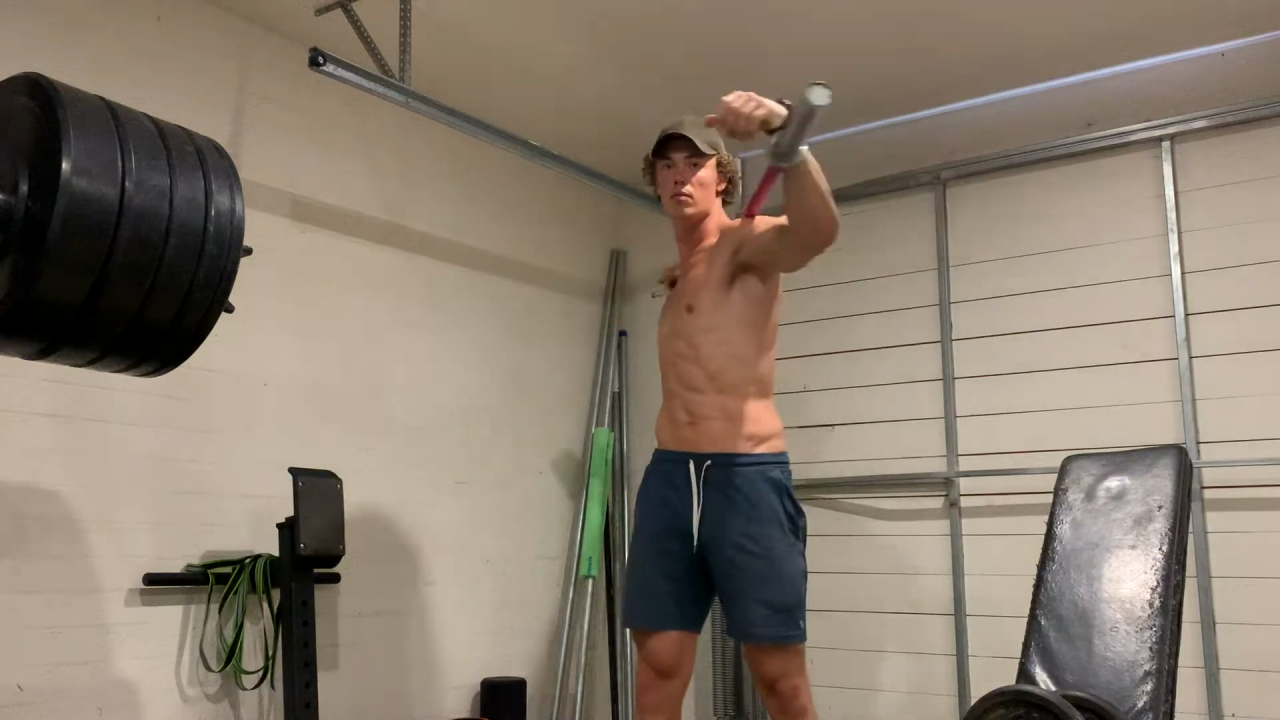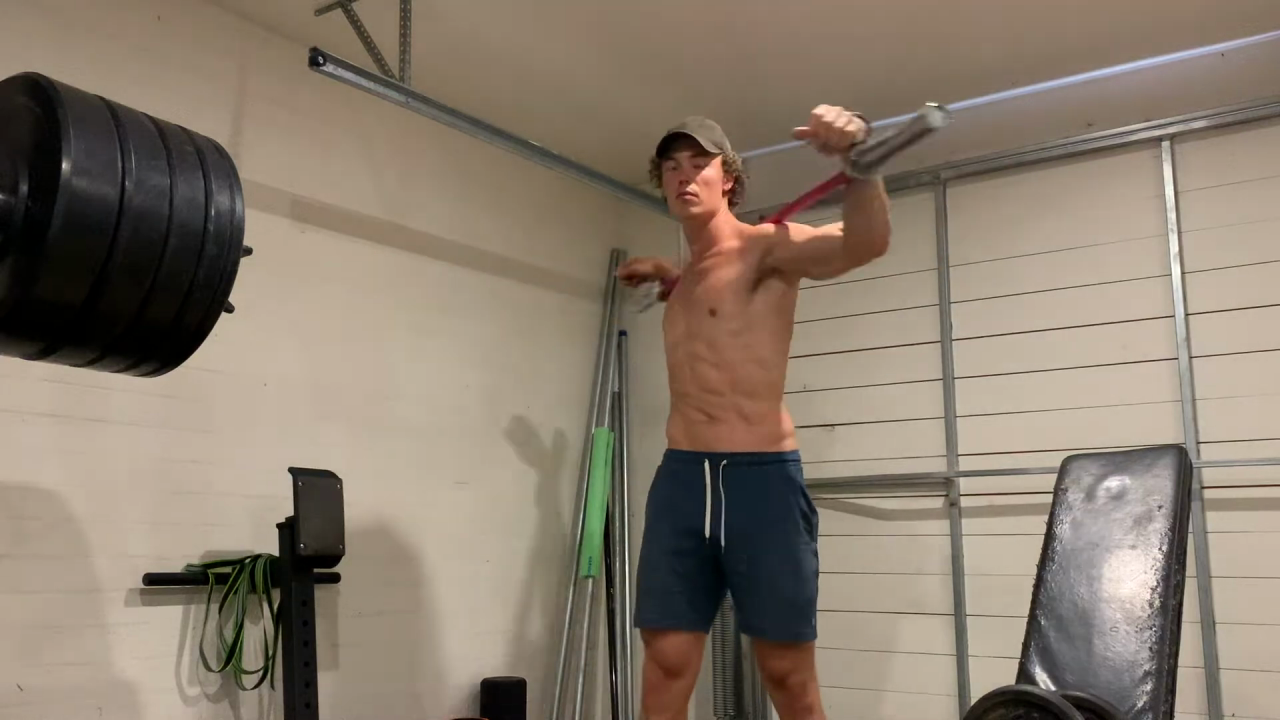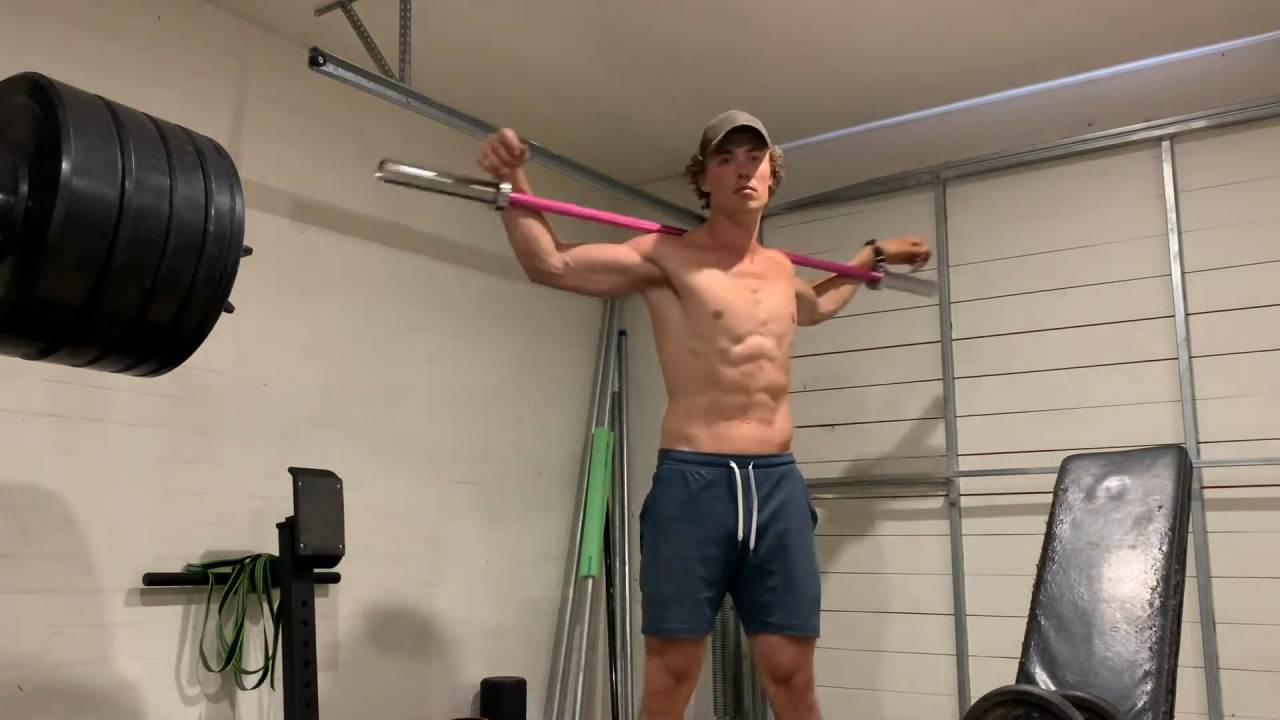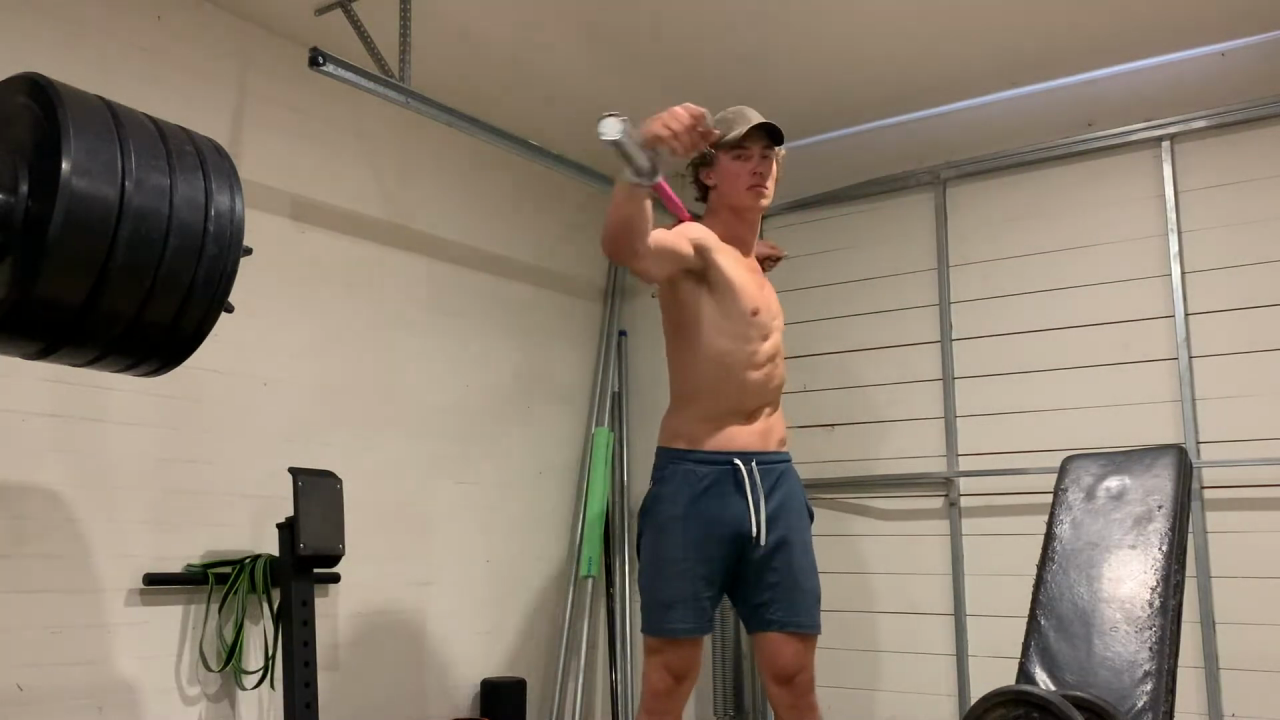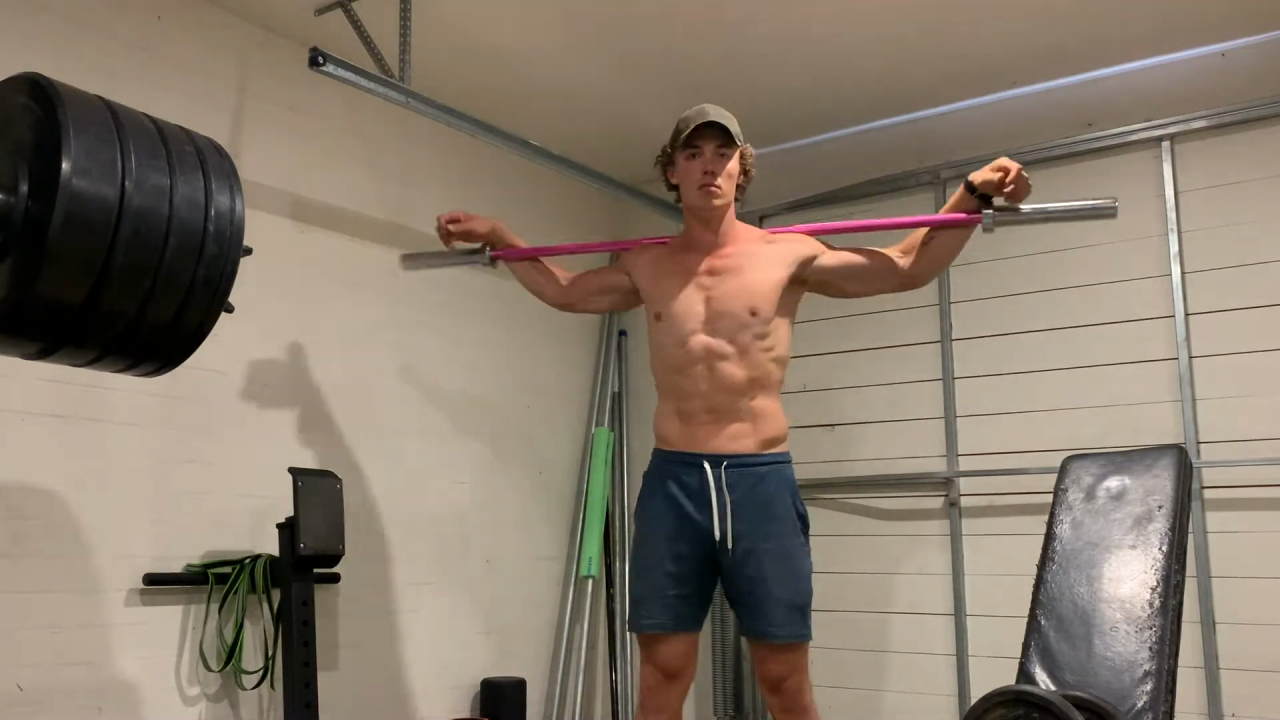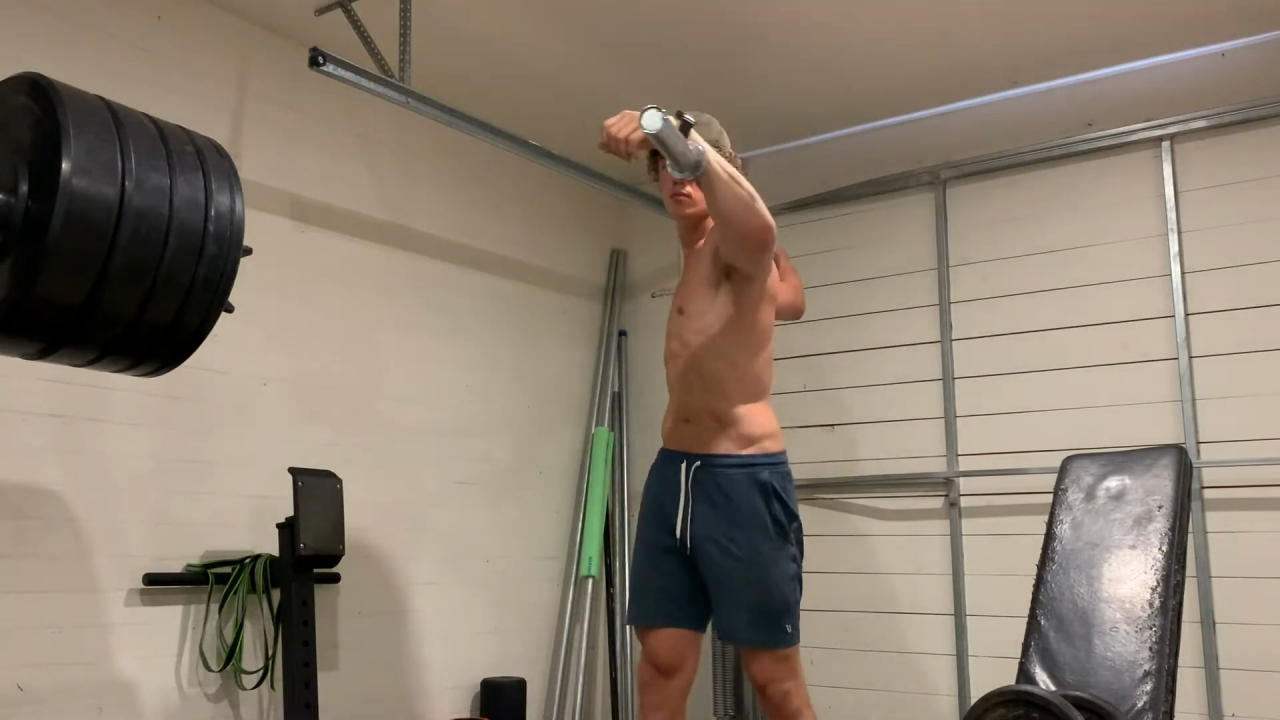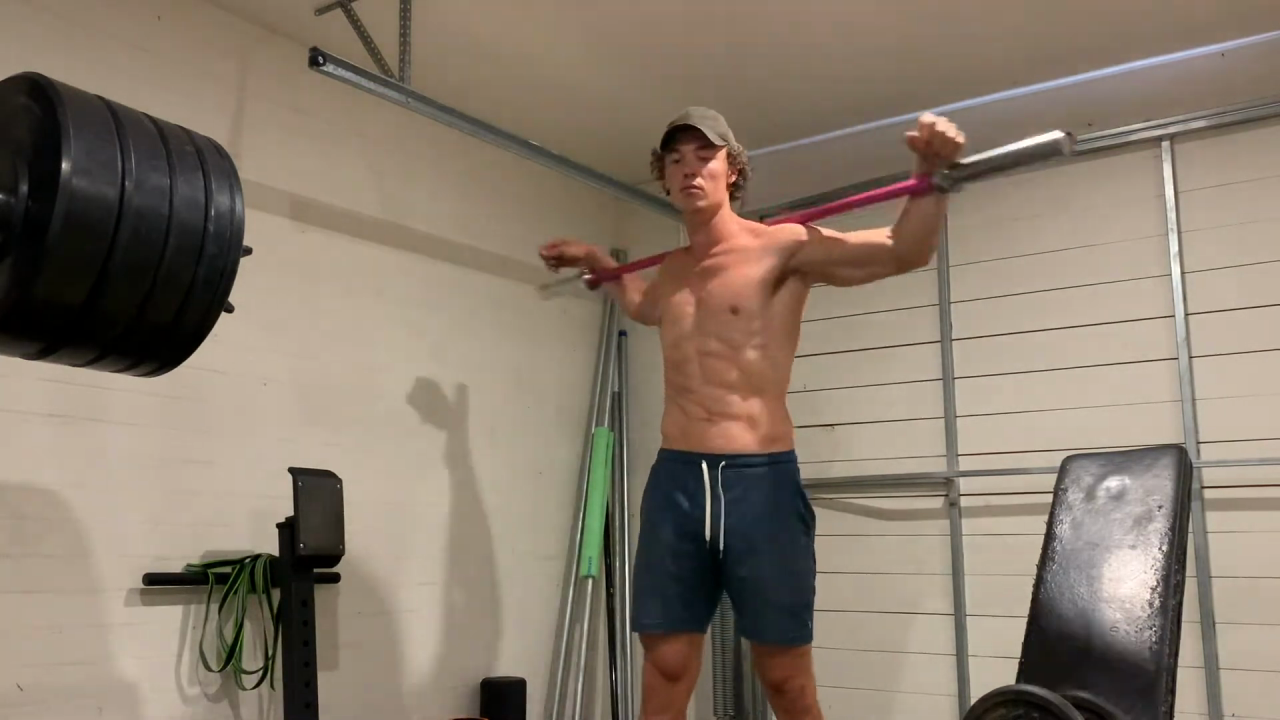
dt=0.7s
person 1, frame 1
left shoulder: (745, 242)
right shoulder: (692, 271)
left elbow: (819, 227)
left wrist: (782, 135)
left hip: (747, 480)
right hip: (669, 478)
right knee: (658, 666)
person 1, frame 2
left shoulder: (765, 247)
right shoulder: (687, 276)
left elbow: (867, 238)
left wrist: (855, 153)
right wrist: (663, 276)
left hip: (762, 481)
right hip: (681, 480)
right knee: (667, 666)
person 1, frame 3
left shoulder: (780, 269)
right shoulder: (667, 256)
right elbow: (551, 265)
left wrist: (873, 257)
right wrist: (510, 179)
left hip: (778, 484)
right hip: (691, 482)
person 1, frame 4
left shoulder: (746, 262)
right shoulder: (696, 244)
right elbow: (625, 243)
right wrist: (645, 151)
left hip: (775, 482)
right hip: (692, 481)
person 1, frame 5
left shoulder: (787, 254)
right shoulder: (646, 265)
left elbow: (909, 269)
right elbow: (566, 292)
left wrist: (971, 196)
right wrist: (500, 238)
left hip: (761, 482)
right hip: (672, 483)
right knee: (663, 669)
person 1, frame 6
left shoulder: (735, 246)
right shoulder: (702, 264)
left elbow: (755, 226)
right elbow: (789, 297)
left wrist: (680, 138)
left hip: (743, 479)
right hip: (673, 475)
right knee: (662, 665)
person 1, frame 7
left shoulder: (783, 248)
right shoulder: (670, 271)
left elbow: (908, 249)
left wrist: (931, 169)
right wrist: (600, 265)
left hip: (761, 483)
right hip: (676, 480)
right knee: (666, 667)
